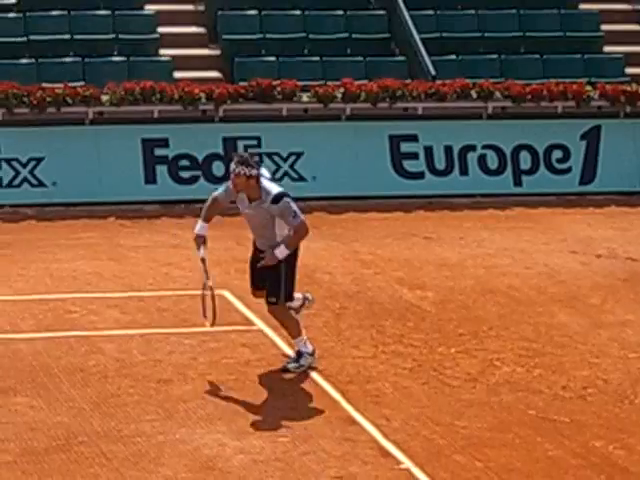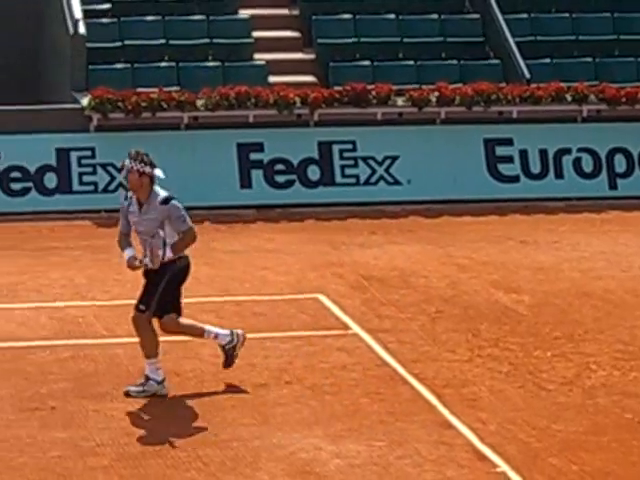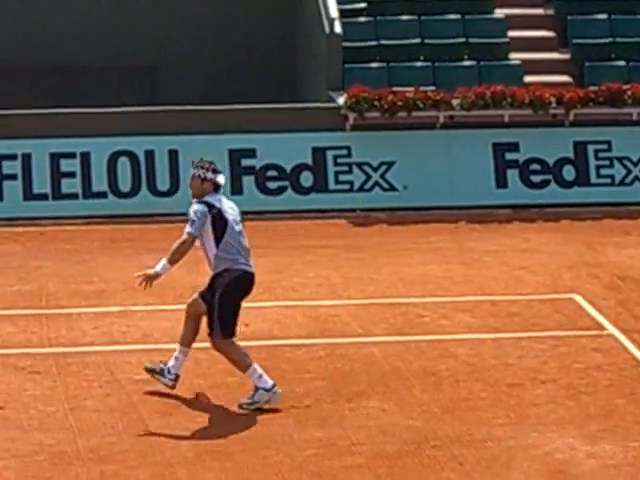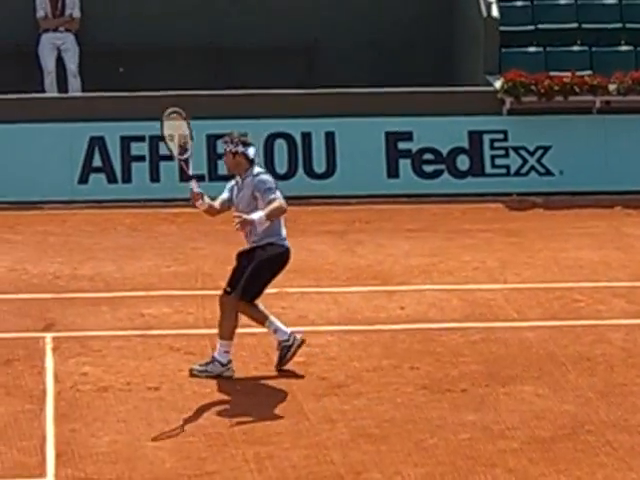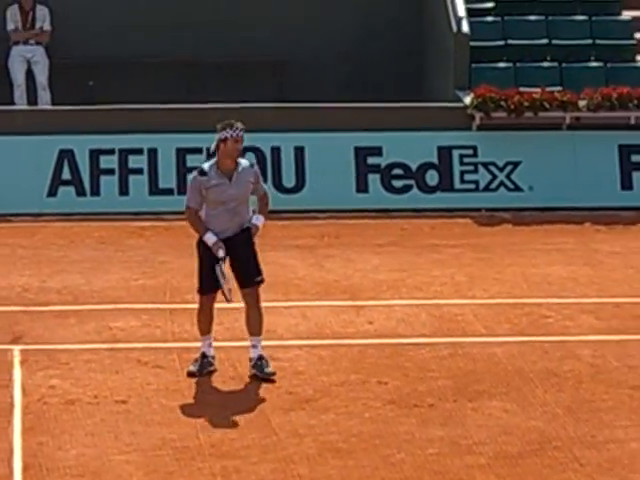
dt=0.7s
person 1, frame 1
left shoulder: (277, 199)
right shoulder: (236, 189)
left elbow: (302, 228)
right elbow: (215, 201)
left wrist: (278, 254)
right wrist: (201, 228)
left hip: (283, 249)
right hip: (261, 246)
left knee: (276, 309)
right knee: (259, 293)
left ankle: (305, 350)
right ankle: (301, 301)
person 1, frame 2
left shoulder: (166, 203)
right shoulder: (128, 201)
left elbow: (189, 237)
right elbow: (123, 236)
left wrist: (160, 257)
right wrist: (129, 255)
left hip: (170, 268)
right hip: (154, 268)
left knee: (140, 319)
right knee: (169, 324)
left ankle: (155, 379)
right ankle: (227, 338)
person 1, frame 3
left shoulder: (202, 207)
right shoulder: (228, 206)
left elbow: (186, 241)
left wrist: (160, 269)
left hip: (230, 277)
right hip: (239, 274)
left knee: (221, 340)
right knee: (194, 310)
left ankle: (265, 388)
right ankle: (171, 371)
person 1, frame 4
left shoulder: (260, 179)
right shoulder: (235, 185)
left elbow: (280, 205)
right elbow: (215, 209)
left wrist: (256, 218)
right wrist: (201, 201)
left hip: (269, 250)
right hip: (257, 250)
left knee: (228, 300)
right knee: (240, 302)
left ankle: (222, 361)
right ankle: (287, 338)
person 1, frame 5
left shoulder: (250, 170)
right shoulder: (201, 177)
left elbow: (263, 196)
right elbow: (191, 213)
left wrist: (258, 221)
right wrist: (211, 240)
left hip: (241, 238)
right hip: (212, 243)
left knee: (251, 296)
right knee: (206, 301)
left ankle: (256, 357)
right ankle: (207, 355)
